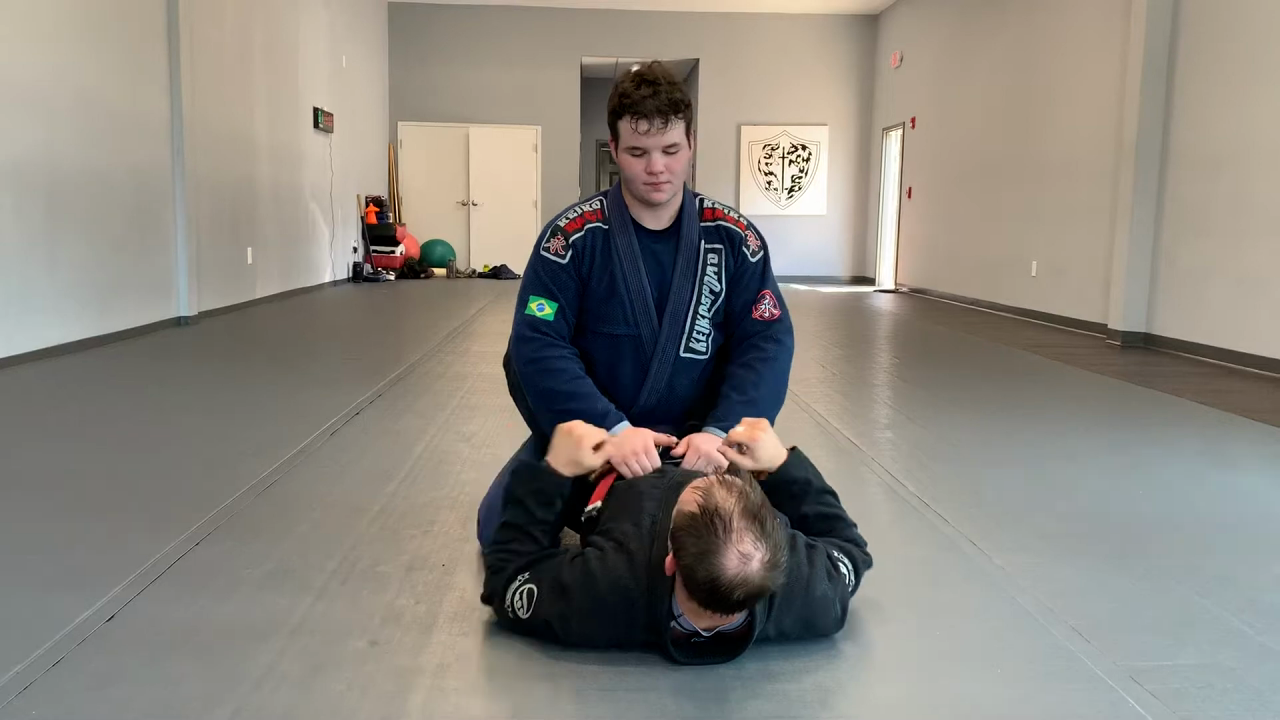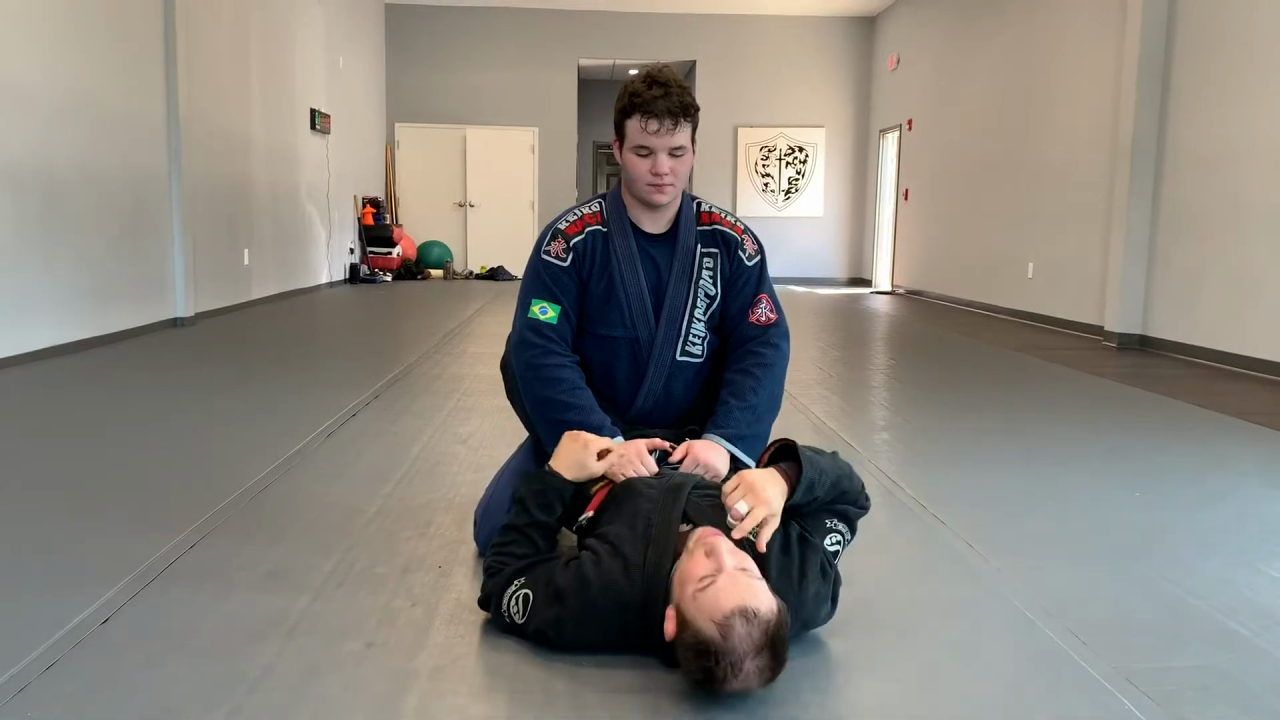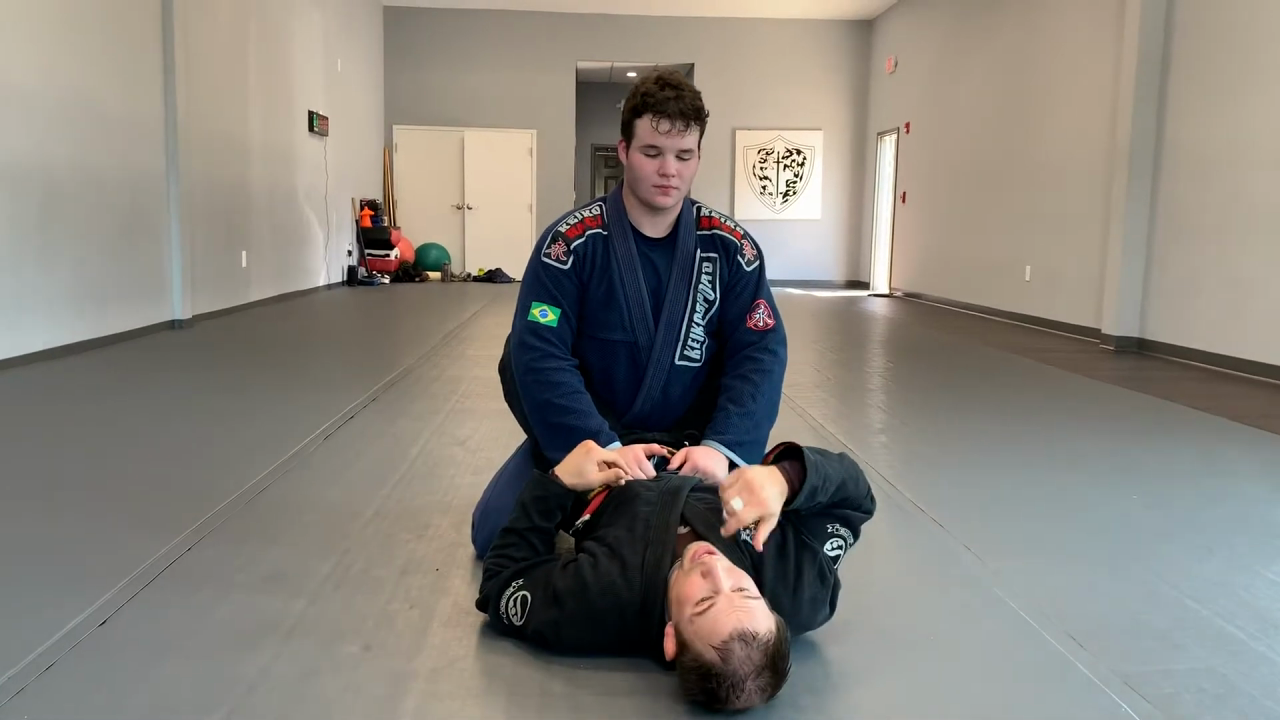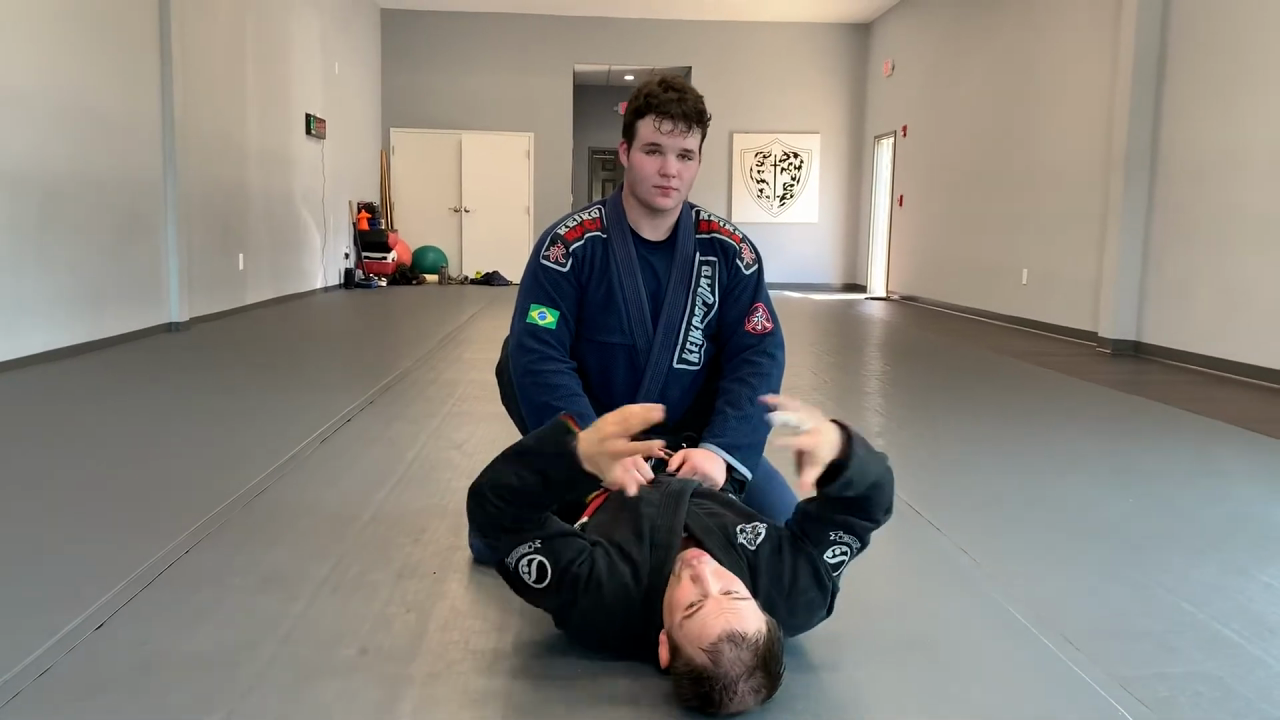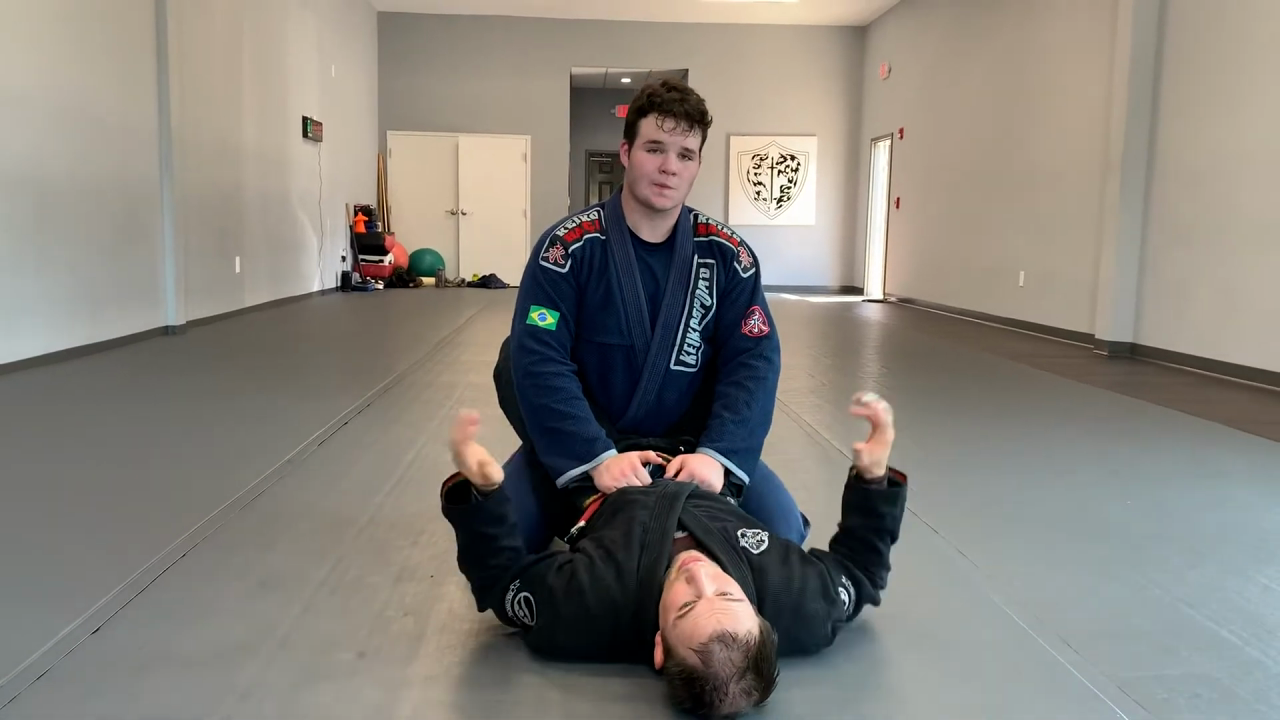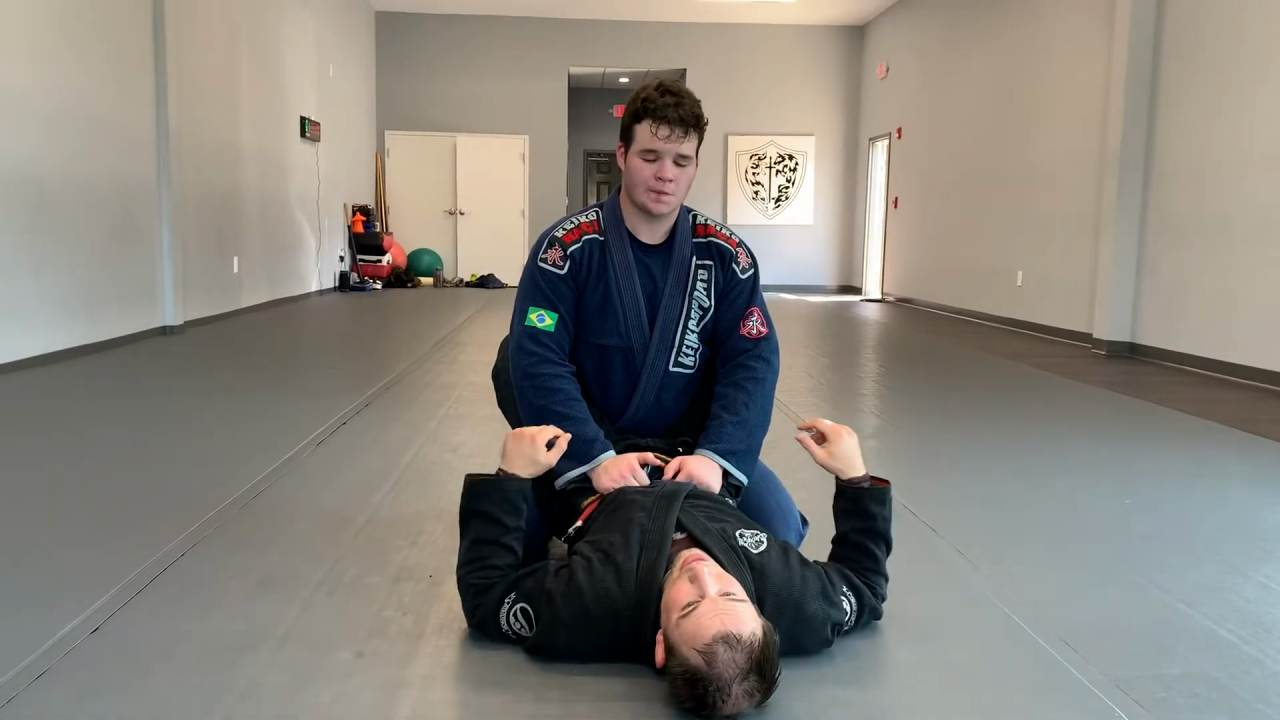
dt=0.5s
person 1, frame 1
left shoulder: (733, 236)
right shoulder: (573, 237)
left elbow: (767, 342)
right elbow: (538, 347)
left wrist: (721, 431)
right wrist: (609, 430)
left hip: (695, 439)
right knee: (502, 529)
person 1, frame 2
left shoulder: (729, 241)
right shoulder: (572, 238)
left elbow: (762, 346)
right elbow: (539, 353)
left wrist: (723, 439)
right wrist: (603, 443)
left hip: (693, 440)
right hip: (585, 436)
right knee: (499, 530)
person 1, frame 3
left shoulder: (730, 246)
right shoulder: (572, 241)
left elbow: (760, 353)
right elbow: (538, 356)
left wrist: (720, 446)
right wrist: (601, 449)
left hip: (693, 440)
right hip: (584, 440)
right knee: (496, 532)
person 1, frame 4
left shoulder: (728, 250)
right shoulder: (570, 243)
left elbow: (757, 356)
right elbow: (538, 357)
left wrist: (718, 449)
left hip: (690, 446)
left knee: (782, 529)
person 1, frame 5
left shoulder: (726, 254)
right shoulder: (571, 245)
left elbow: (754, 360)
right elbow: (537, 358)
left wrist: (716, 454)
right wrist: (597, 456)
left hip: (689, 444)
right hip: (583, 445)
left knee: (781, 531)
person 1, frame 6
left shoulder: (725, 254)
right shoulder: (568, 246)
left elbow: (753, 362)
right elbow: (536, 361)
left wrist: (715, 455)
right wrist: (595, 457)
left hip: (688, 444)
right hip: (585, 444)
left knee: (779, 531)
person 2, frame 1
left shoulder: (595, 601)
right shoulder: (814, 602)
left elbow: (504, 579)
right elbow: (849, 549)
left wrist: (554, 472)
right wrist: (783, 463)
person 2, frame 2
left shoulder: (594, 604)
right shoulder: (806, 593)
left elbow: (502, 585)
right elbow: (846, 494)
left wrist: (556, 477)
right wrist: (785, 475)
person 2, frame 3
left shoulder: (596, 610)
right shoulder: (801, 595)
left elbow: (500, 585)
right elbow: (852, 496)
left wrist: (555, 484)
right wrist: (787, 477)
person 2, frame 4
left shoulder: (596, 605)
right shoulder: (793, 595)
left elbow: (496, 507)
right elbow: (865, 499)
left wrist: (575, 451)
right wrist: (836, 446)
person 2, frame 5
left shoulder: (585, 611)
right shoulder: (796, 608)
left elbow: (498, 579)
right elbow: (861, 572)
left wrist: (481, 488)
right wrist: (875, 474)
person 2, frame 6
left shoulder: (586, 613)
right shoulder: (795, 608)
left elbow: (486, 594)
right elbow: (862, 585)
left wrist: (511, 477)
right wrist: (854, 476)
